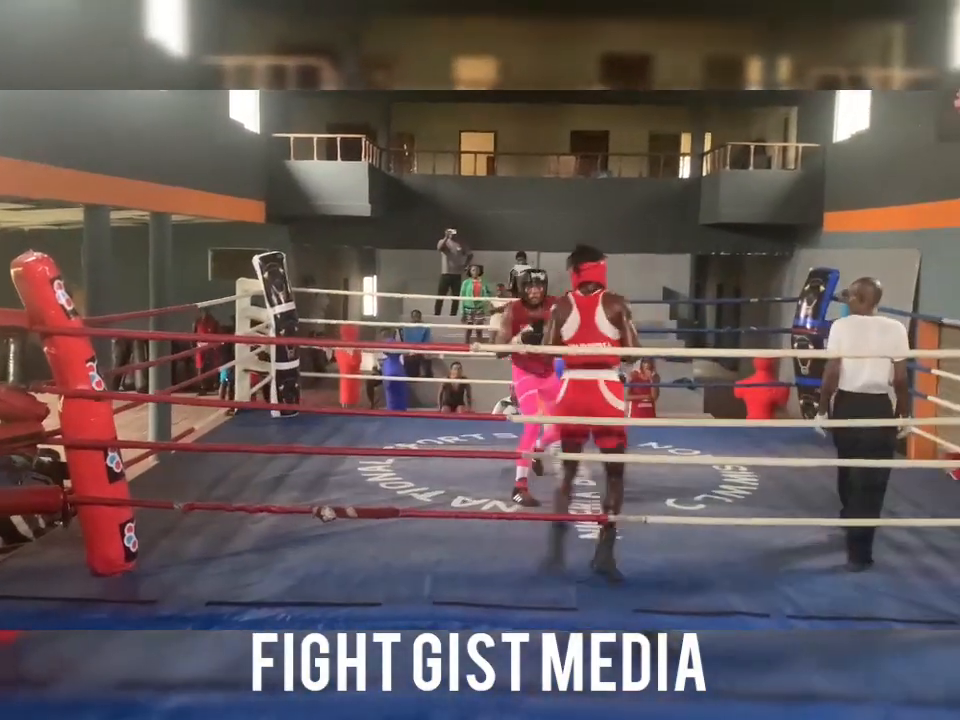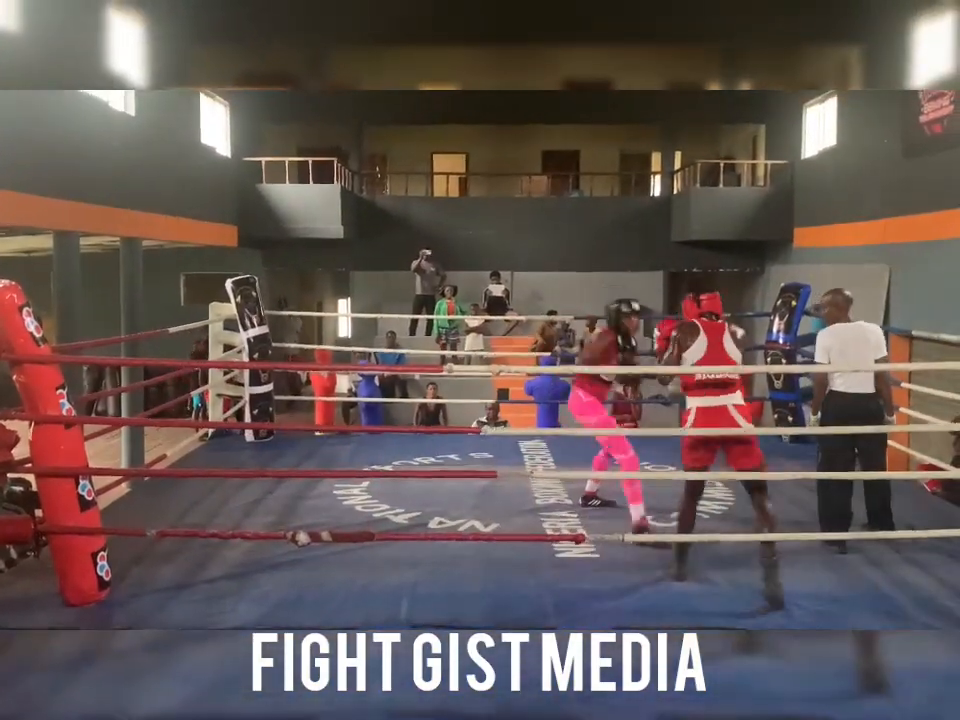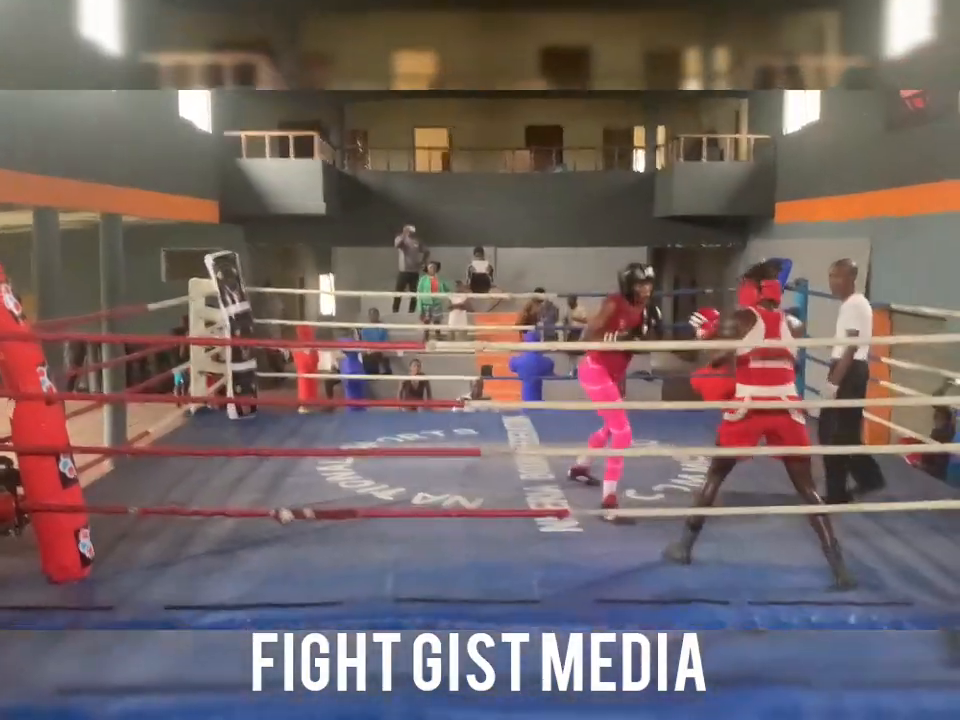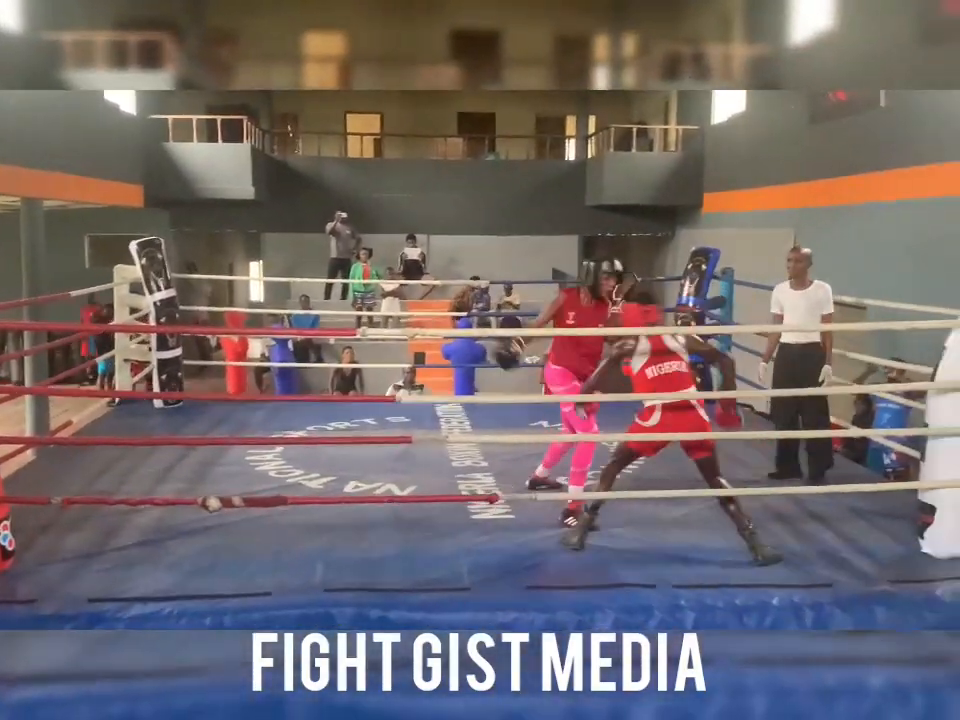
dt=0.7s
person 1, frame 1
left shoulder: (562, 306)
right shoulder: (615, 304)
left elbow: (548, 350)
right elbow: (634, 350)
left hip: (571, 393)
right hip: (607, 393)
left knee: (569, 471)
right knee: (615, 475)
left ankle: (556, 547)
right ankle: (604, 554)
person 1, frame 2
left shoulder: (685, 331)
right shoulder: (735, 334)
left elbow: (665, 377)
right elbow: (740, 373)
left wrist: (664, 346)
left hip: (698, 420)
right hip: (734, 419)
left knee: (691, 495)
right knee: (760, 496)
left ankle: (680, 565)
right ankle: (771, 580)
person 1, frame 3
left shoulder: (741, 320)
right shoulder: (792, 325)
left elbow: (717, 363)
left wrist: (712, 337)
left hip: (747, 410)
right hip: (786, 411)
left knee: (715, 477)
right knee: (806, 488)
left ankle: (685, 544)
right ankle: (837, 564)
person 1, frame 4
left shoulder: (630, 341)
right shoulder: (680, 336)
left elbow: (591, 383)
right elbow: (725, 360)
left wrist: (583, 399)
right wrist: (728, 404)
left hip: (657, 416)
right hip: (693, 413)
left knee: (613, 466)
right knee: (714, 478)
left ankle: (581, 528)
right ankle: (754, 543)
person 2, frame 1
left shoulder: (841, 326)
right shoulder: (895, 329)
left elbow: (831, 374)
right elbow: (900, 379)
left wrist: (822, 409)
right wrist: (904, 415)
left hip: (846, 405)
right hip: (877, 407)
left knee: (848, 472)
right knee: (870, 480)
left ankle: (851, 524)
right ankle: (858, 552)
person 2, frame 2
left shoulder: (826, 335)
right shoulder: (873, 331)
left elbow: (820, 380)
right elbow: (883, 376)
left wrist: (814, 412)
right wrist: (890, 411)
left hip: (837, 405)
right hip: (869, 405)
left knee: (833, 473)
right knee: (875, 470)
left ankle: (836, 535)
right ankle: (882, 527)
person 2, frame 3
left shoulder: (852, 305)
right shoulder: (858, 302)
left elbow: (851, 347)
left wrist: (833, 381)
left hip: (848, 371)
right hip: (850, 370)
left knee: (832, 433)
right knee: (848, 431)
left ankle: (836, 492)
right ankle: (870, 476)
person 2, frame 4
left shoulder: (822, 290)
right shoulder: (780, 290)
left elbow: (827, 330)
left wrist: (828, 362)
right wrist: (764, 359)
left hip: (811, 354)
right hip: (785, 353)
left knee: (814, 415)
right knee: (783, 414)
left ankle: (818, 470)
right ankle: (788, 465)
person 3, frame 1
left shoulder: (553, 306)
right shoulder: (512, 311)
right elbow: (500, 349)
right wrist: (522, 337)
left hip: (548, 371)
right hip: (524, 373)
right knee: (533, 425)
left ankle: (535, 452)
right ankle: (520, 486)
person 3, frame 2
left shoulder: (621, 339)
right shoulder: (606, 338)
right elbow: (582, 364)
left wrist: (628, 359)
left hip: (590, 400)
right hip: (585, 402)
left knee: (611, 447)
right knee: (628, 458)
left ankle: (589, 494)
right ankle: (639, 525)
person 3, frame 3
left shoulder: (637, 308)
right shoulder: (613, 304)
left elbow: (635, 341)
right elbow: (587, 337)
left wrist: (644, 327)
right wrist: (620, 337)
left hip: (609, 373)
right hip: (596, 371)
left knee: (610, 429)
right knee: (622, 434)
left ankle: (580, 468)
right ankle: (608, 502)
person 3, frame 4
left shoulder: (608, 306)
right shoulder: (567, 297)
right elbow: (538, 325)
right wrist: (516, 344)
left hip: (585, 377)
right hip: (560, 372)
left knee: (572, 435)
right knee: (589, 435)
left ankle: (539, 477)
right ankle: (572, 509)
